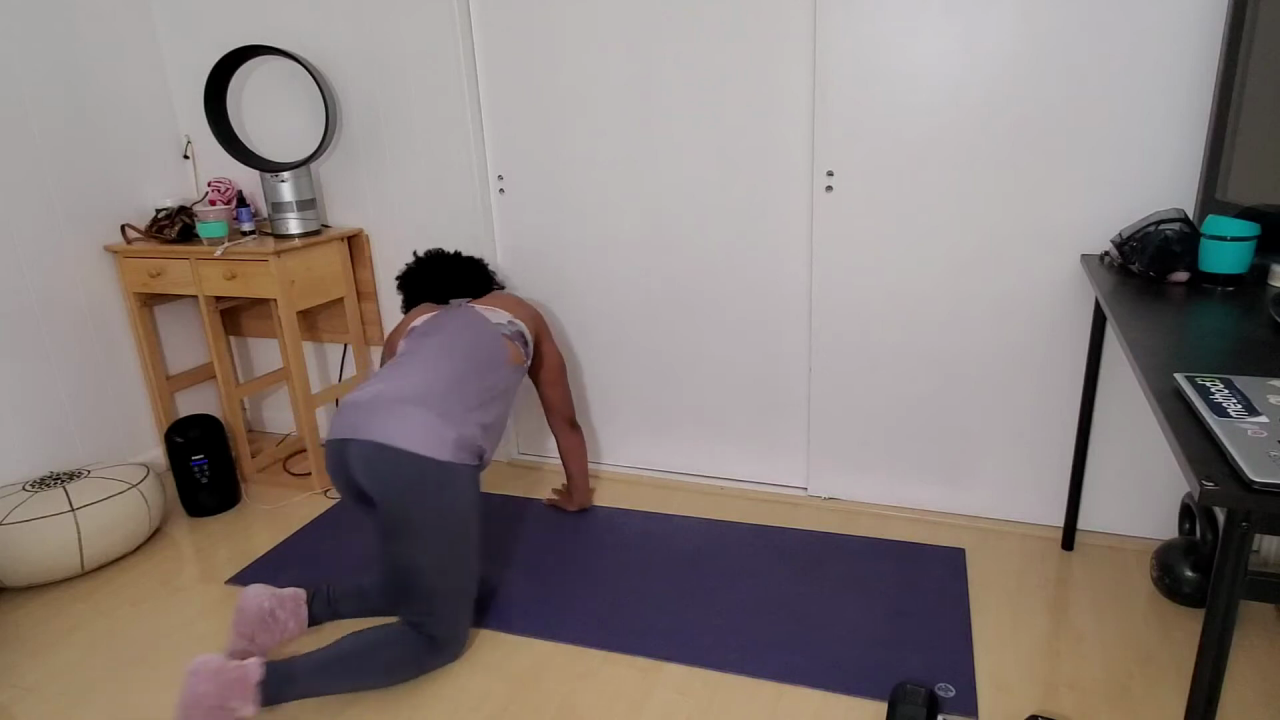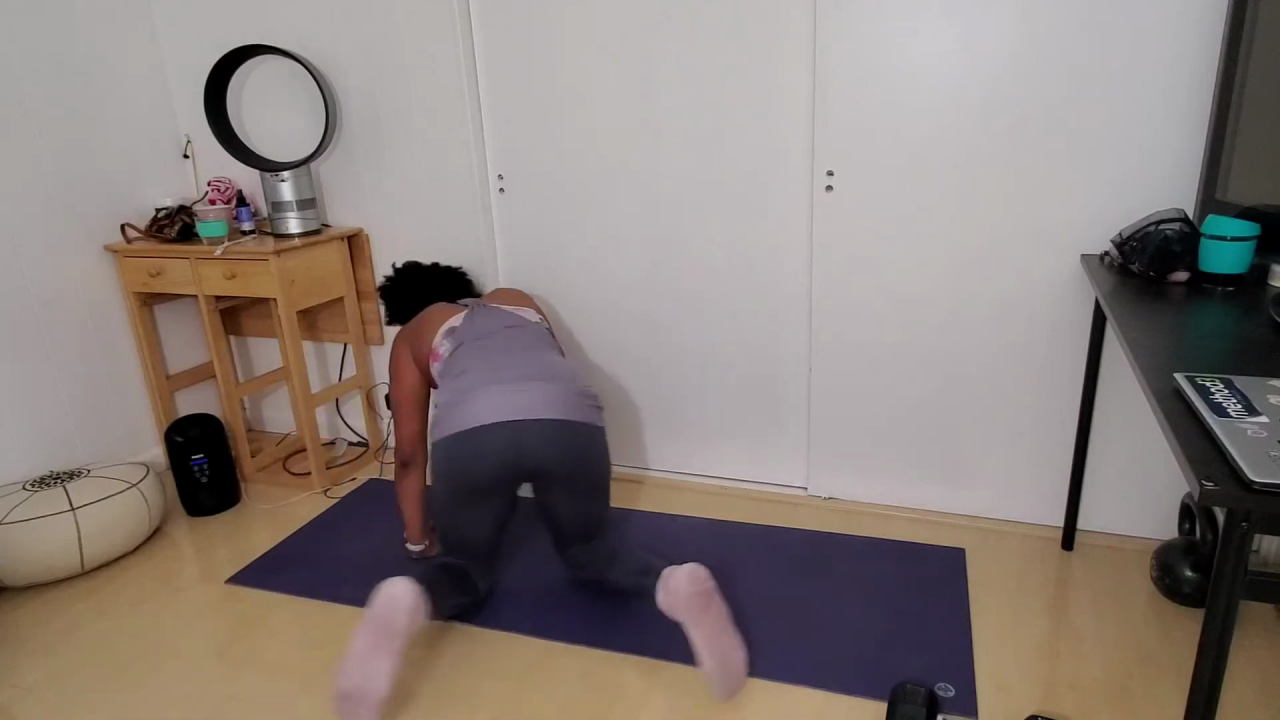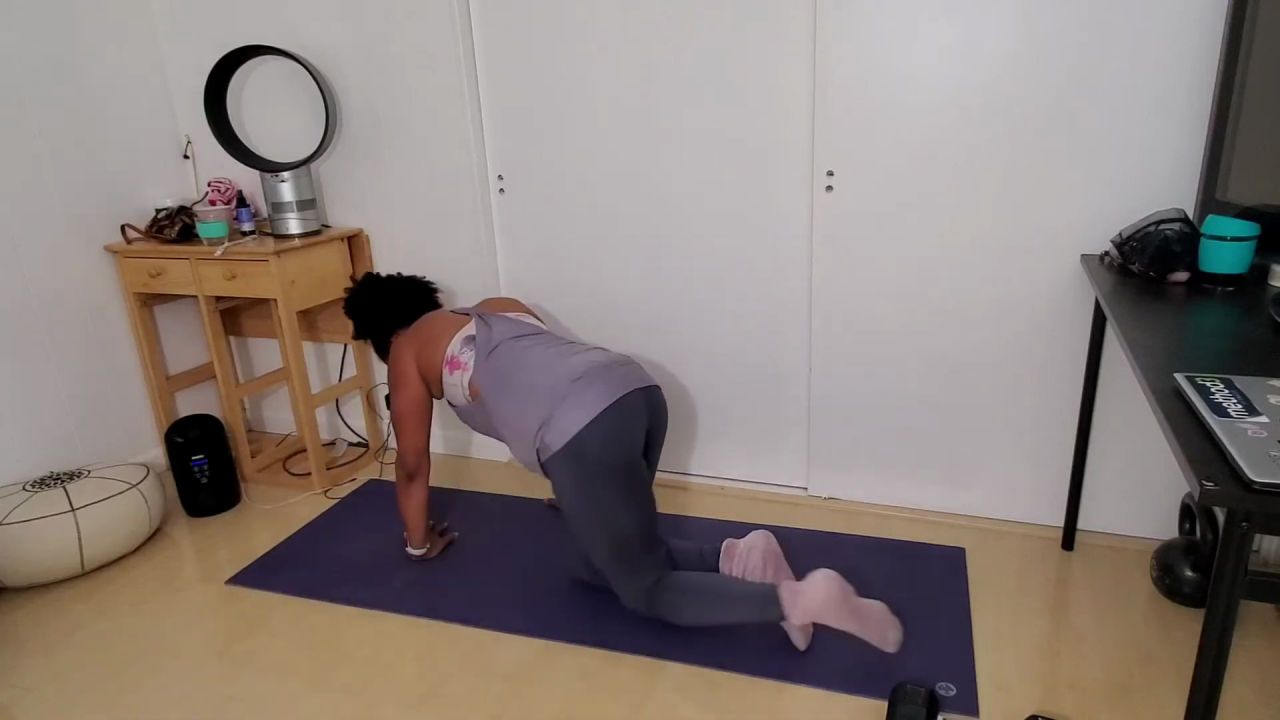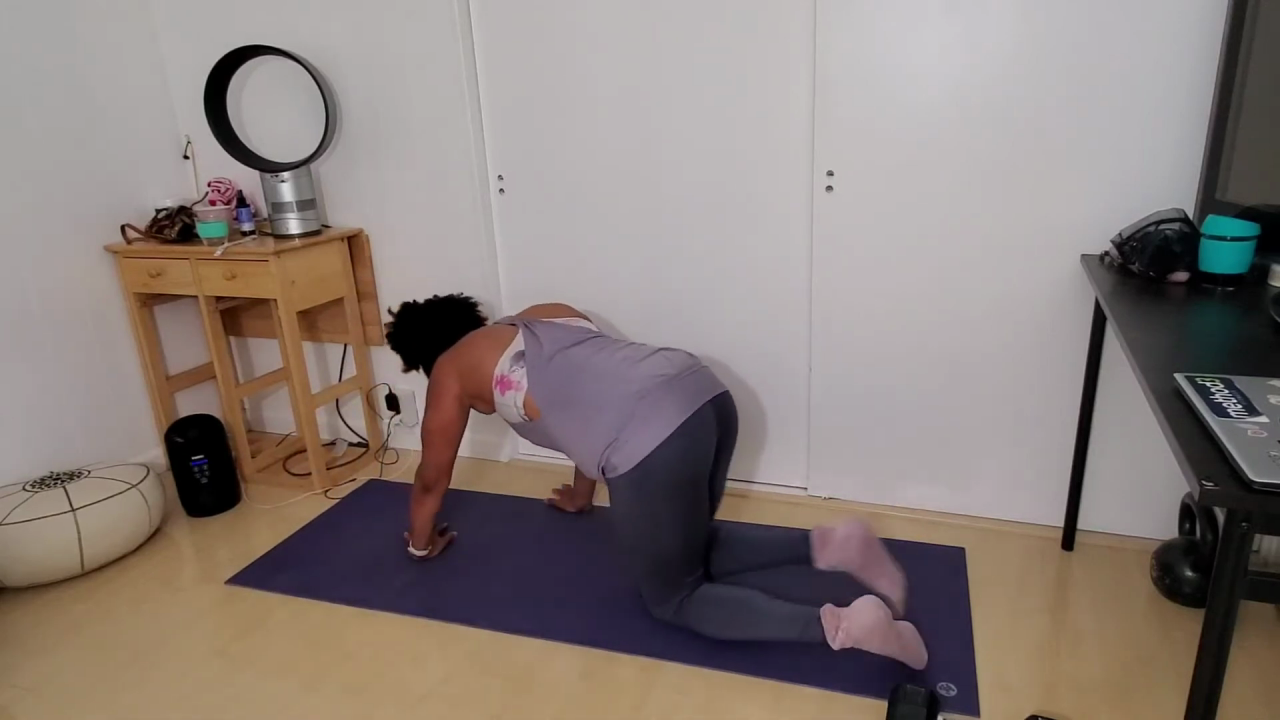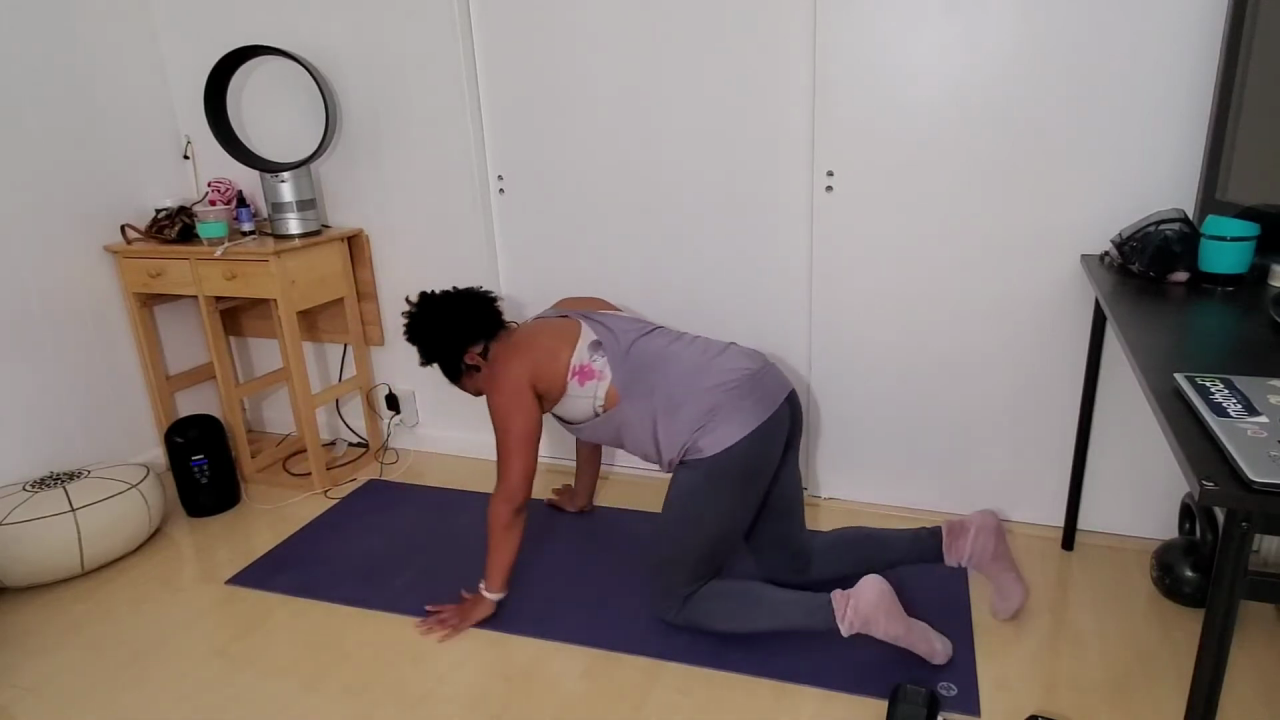
dt=0.5s
person 1, frame 1
left shoulder: (408, 325)
right shoulder: (520, 312)
right elbow: (563, 417)
right wrist: (577, 491)
left hip: (347, 438)
right hip: (425, 453)
left knee: (442, 580)
right knee: (437, 635)
left ankle: (294, 607)
person 1, frame 2
left shoulder: (410, 337)
right shoulder: (520, 301)
left elbow: (407, 455)
left wrist: (417, 536)
right wrist: (559, 491)
left hip: (469, 429)
right hip: (569, 418)
left knee: (460, 570)
right knee: (588, 551)
left ankle: (408, 602)
right ankle: (676, 585)
person 1, frame 3
left shoulder: (408, 350)
right shoulder: (503, 306)
left elbow: (412, 465)
left wrist: (419, 541)
right wrist: (578, 496)
left hip: (584, 428)
right hip: (637, 390)
left knee: (648, 592)
right knee: (608, 558)
left ankle: (804, 598)
right ankle: (741, 556)
person 1, frame 4
left shoulder: (453, 370)
right shoulder: (547, 313)
left elbow: (431, 479)
left wrist: (421, 542)
right wrist: (580, 494)
left hip: (654, 441)
right hip: (702, 393)
left knee: (675, 598)
right knee: (689, 551)
left ankle: (839, 625)
right ankle: (828, 544)
person 1, frame 5
left shoulder: (509, 368)
right shoulder: (568, 314)
left elbow: (512, 499)
left wrist: (487, 597)
right wrist: (580, 496)
left hip: (725, 435)
right hip: (765, 393)
left knee: (678, 600)
right knee: (790, 562)
left ankle: (851, 609)
right ankle: (962, 538)
